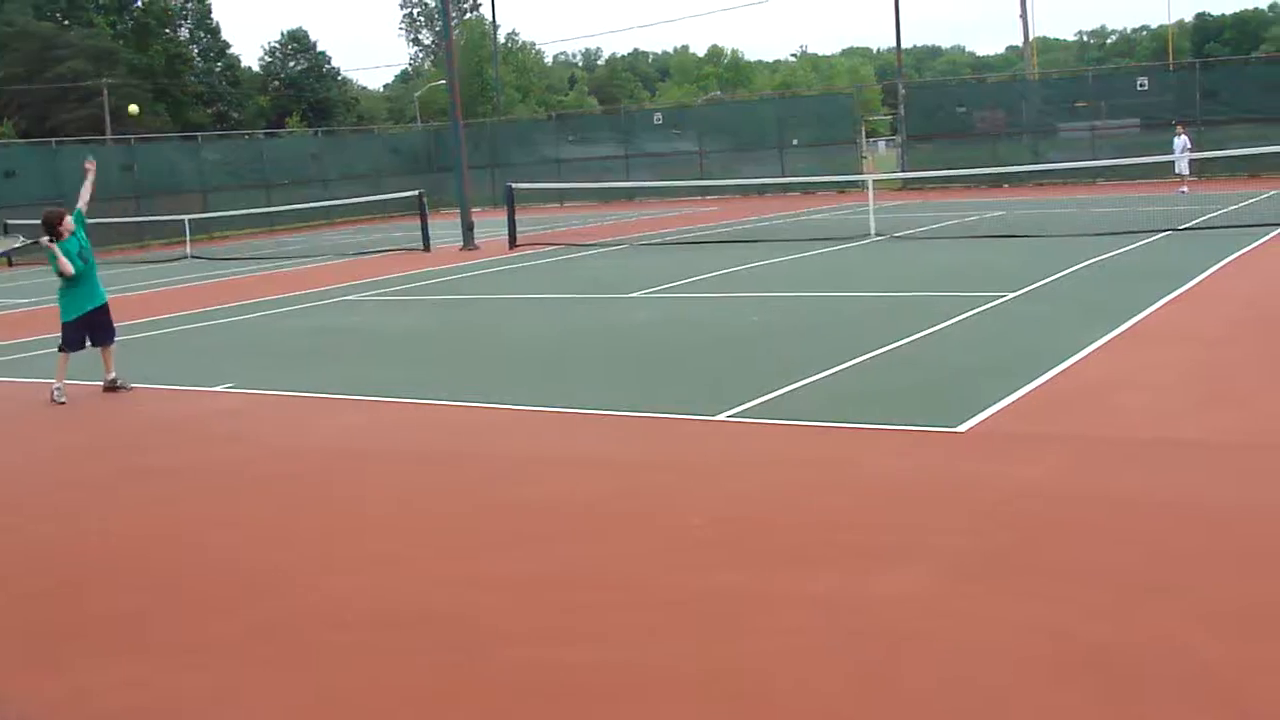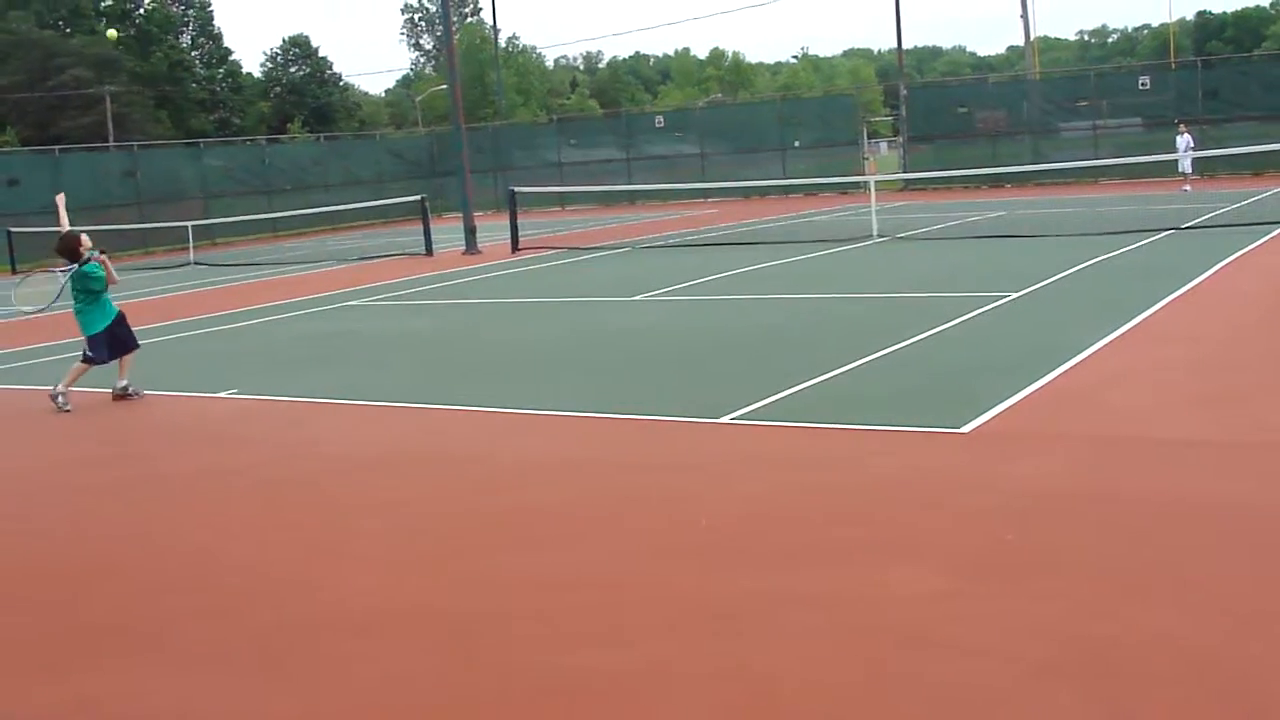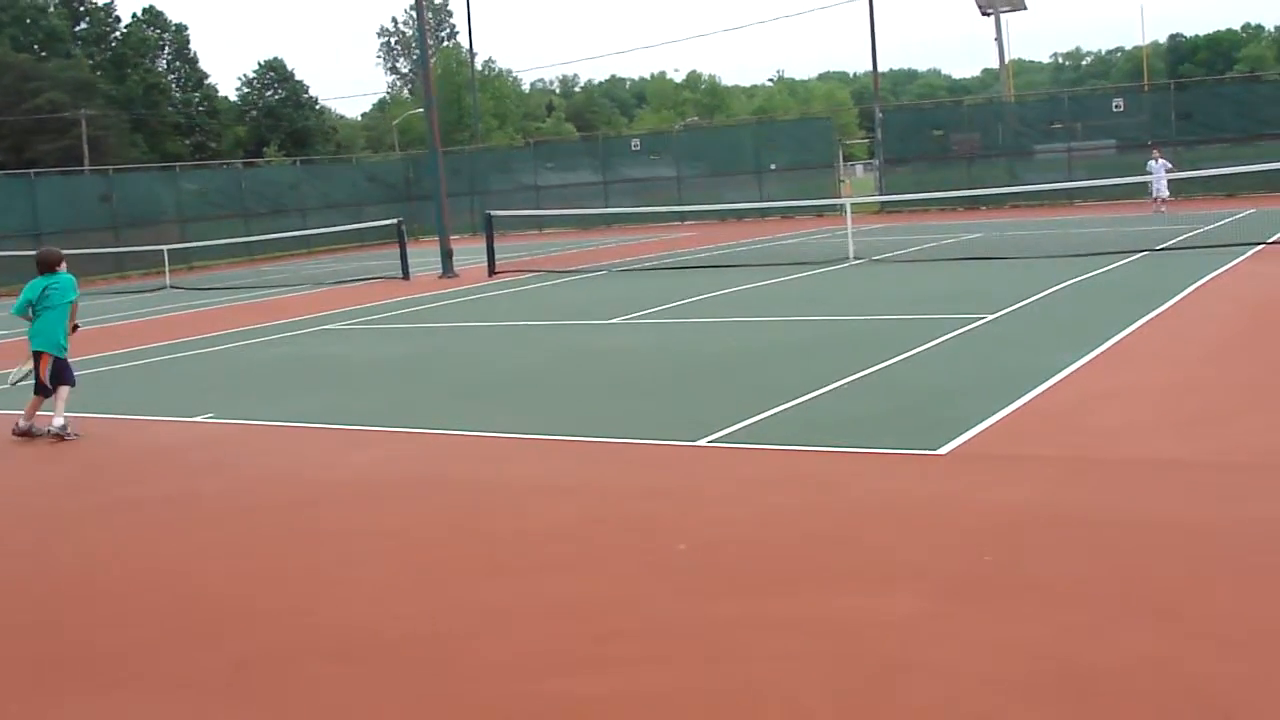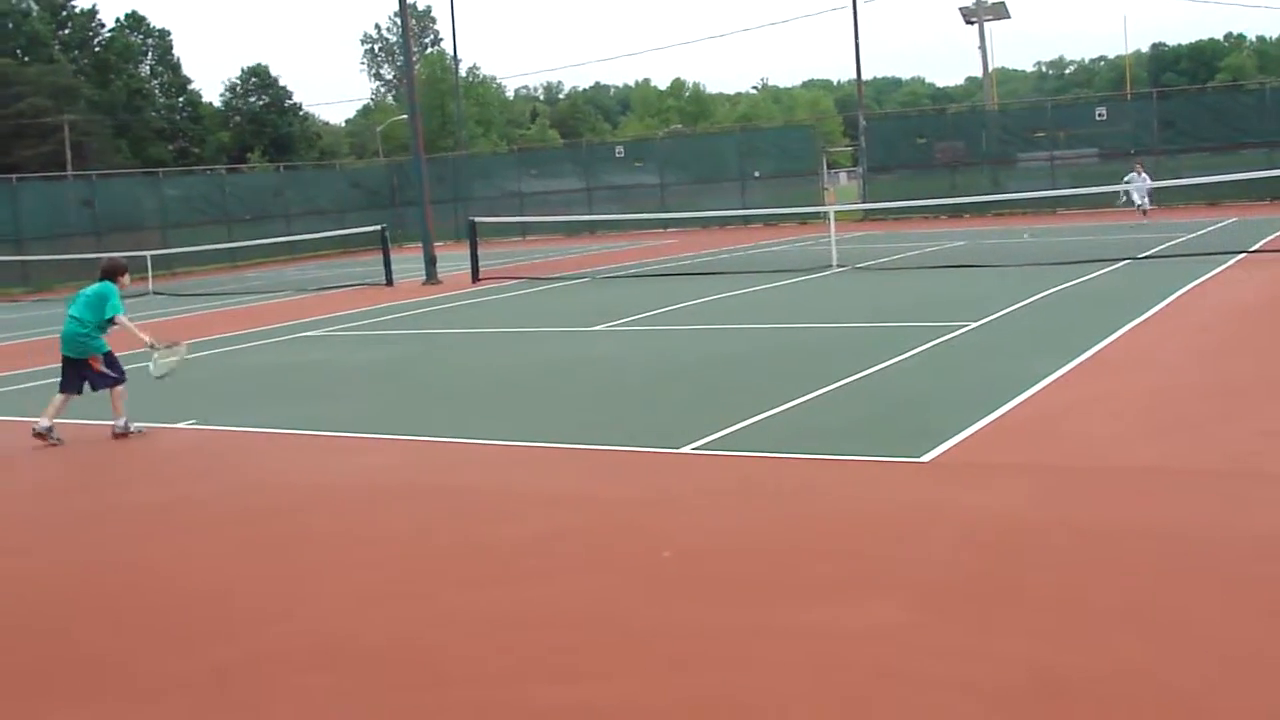
dt=0.7s
person 1, frame 1
left shoulder: (78, 230)
right shoulder: (57, 251)
left elbow: (84, 200)
right elbow: (69, 272)
left wrist: (90, 174)
right wrist: (54, 248)
left hip: (96, 298)
right hip: (74, 304)
left knee: (106, 339)
right knee: (68, 345)
left ankle: (110, 379)
right ankle: (58, 387)
person 1, frame 2
left shoulder: (76, 253)
right shoulder: (84, 271)
left elbow: (65, 228)
right elbow: (113, 281)
left wrist: (60, 205)
right wrist: (105, 262)
left hip: (107, 310)
right hip: (92, 317)
left knee: (128, 345)
right knee: (92, 358)
left ankle: (121, 386)
right ankle: (60, 391)
person 1, frame 3
left shoulder: (34, 284)
right shoulder: (68, 280)
left elbow: (20, 311)
right elbow: (73, 304)
left wrist: (37, 320)
right wrist: (72, 322)
left hip: (42, 338)
right hip: (50, 341)
left knee: (66, 380)
right knee: (46, 386)
left ankle: (58, 425)
right ankle: (24, 425)
person 1, frame 4
left shoulder: (92, 289)
right shoulder: (110, 290)
left elbow: (79, 312)
right elbow: (118, 317)
right wrist: (140, 334)
left hip: (70, 338)
right hip: (85, 339)
left knee: (69, 387)
right knee: (116, 377)
left ankle: (44, 425)
right ankle: (120, 425)
